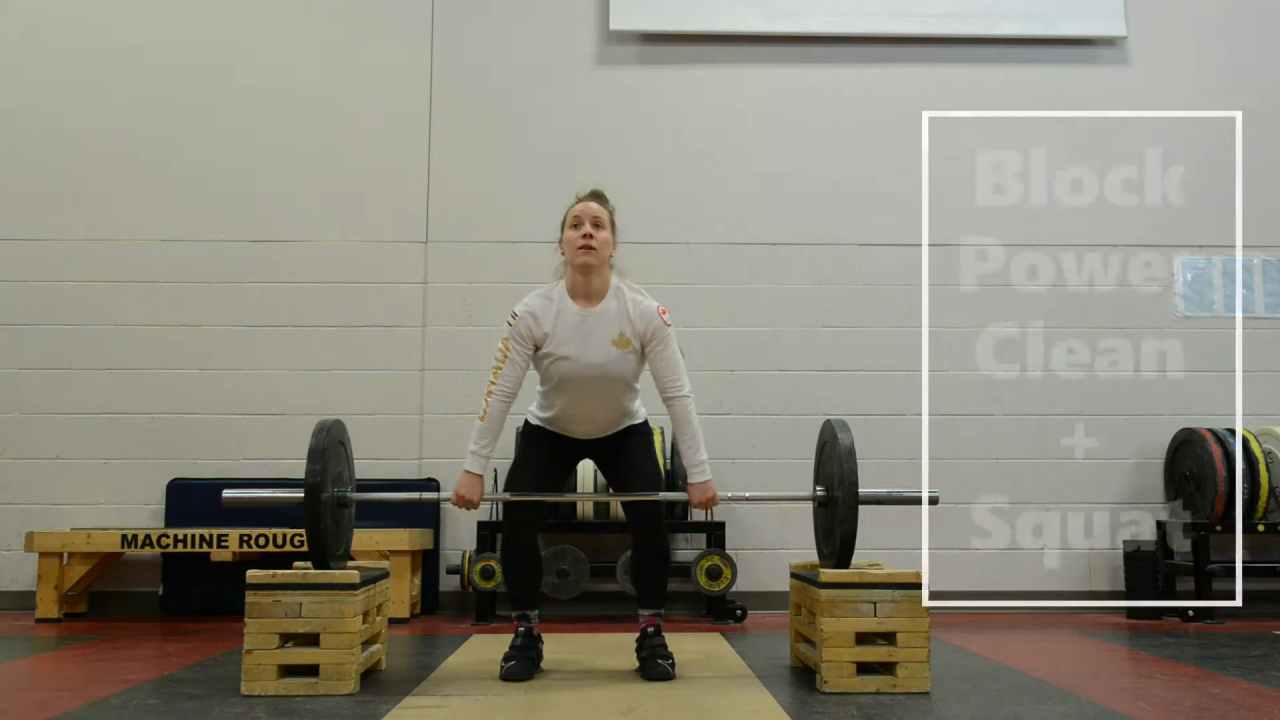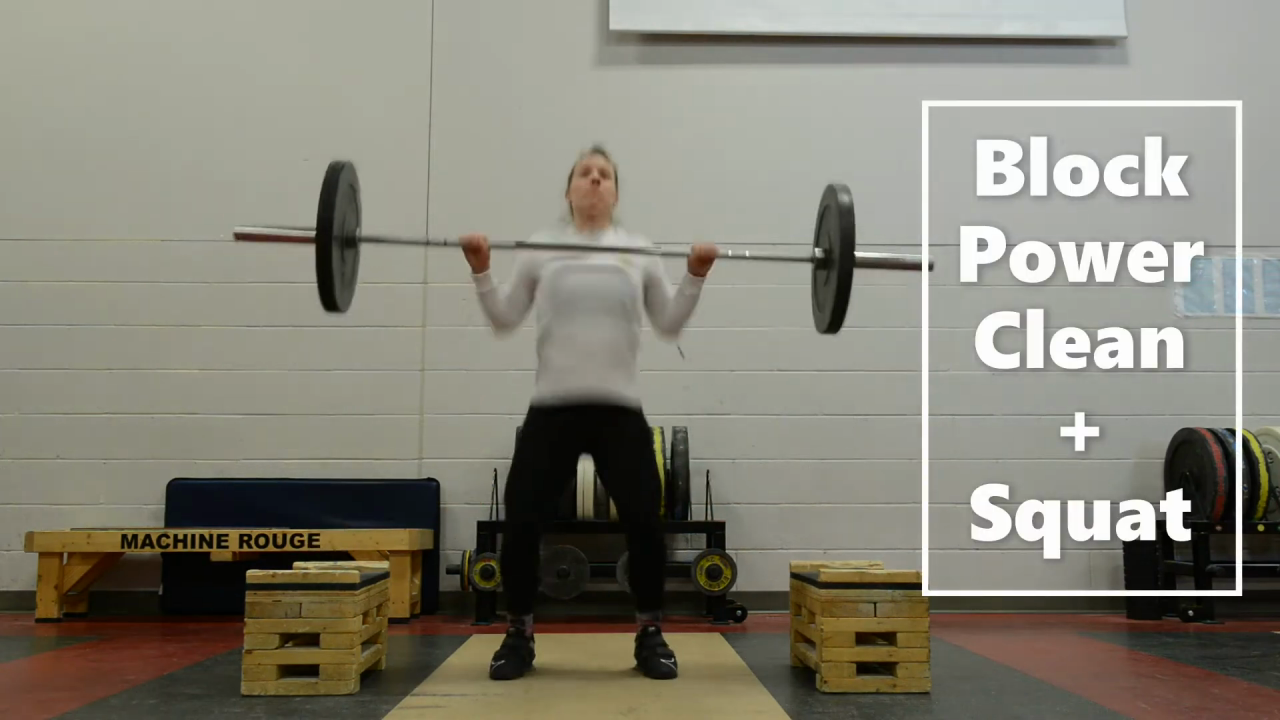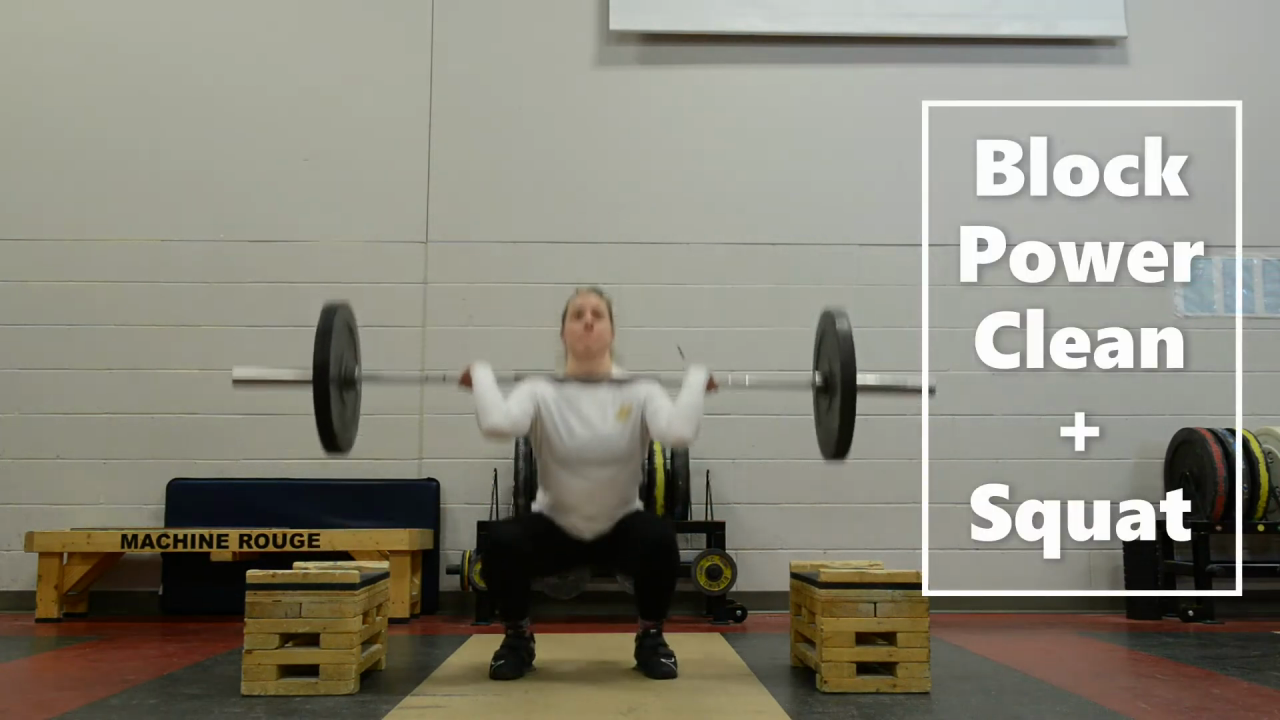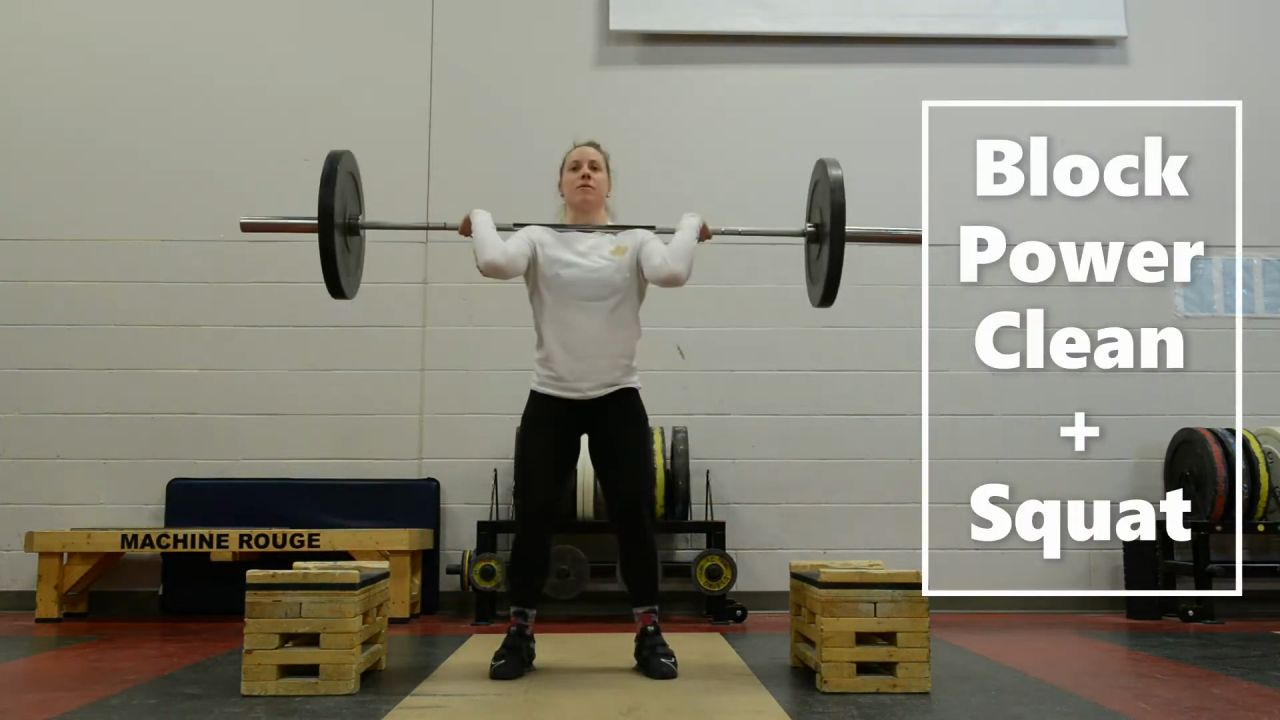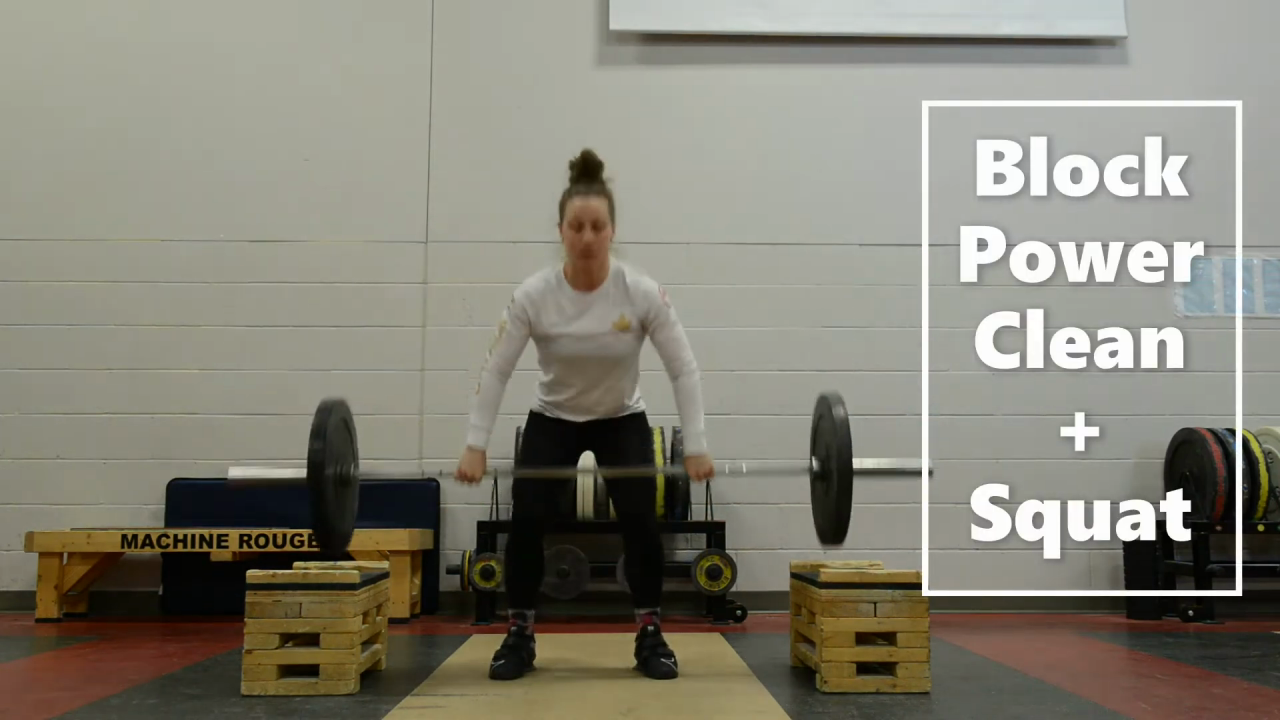
dt=1s
person 1, frame 1
left shoulder: (645, 311)
right shoulder: (533, 311)
left elbow: (677, 394)
right elbow: (499, 392)
left wrist: (699, 473)
right wrist: (472, 469)
left hip: (624, 432)
right hip: (549, 432)
left knee: (649, 518)
right knee: (518, 518)
left ankle: (651, 637)
right ankle: (526, 638)
person 1, frame 2
left shoulder: (640, 252)
right shoulder: (541, 247)
left elbow: (669, 325)
right elbow: (503, 320)
left wrist: (696, 275)
right wrist: (480, 270)
left hip: (619, 412)
right hip: (552, 412)
left knee: (644, 526)
right knee: (520, 527)
left ankle: (649, 635)
right ankle: (518, 635)
person 1, frame 3
left shoulder: (640, 392)
right shoulder: (540, 392)
left elbow: (678, 433)
right elbow: (498, 425)
left wrist: (695, 380)
right wrist: (483, 375)
left hip: (620, 525)
right hip: (554, 526)
left knee: (659, 545)
right knee: (501, 544)
left ankle: (651, 637)
right ankle: (518, 639)
person 1, frame 4
left shoulder: (634, 240)
right shoulder: (538, 239)
left elbow: (672, 272)
right elbow: (495, 263)
left wrist: (689, 226)
right wrist: (481, 220)
left hip: (617, 400)
right hip: (550, 400)
left knee: (634, 517)
right knee: (533, 518)
left ankle: (649, 635)
right ankle: (519, 635)
person 1, frame 5
left shoulder: (643, 293)
right shoulder: (534, 294)
left elbow: (683, 367)
right elbow: (496, 368)
left wrist: (696, 445)
right wrist: (476, 444)
left hip: (622, 420)
right hip: (552, 420)
left knee: (639, 518)
right knee: (528, 517)
left ankle: (650, 636)
right ankle: (518, 636)
